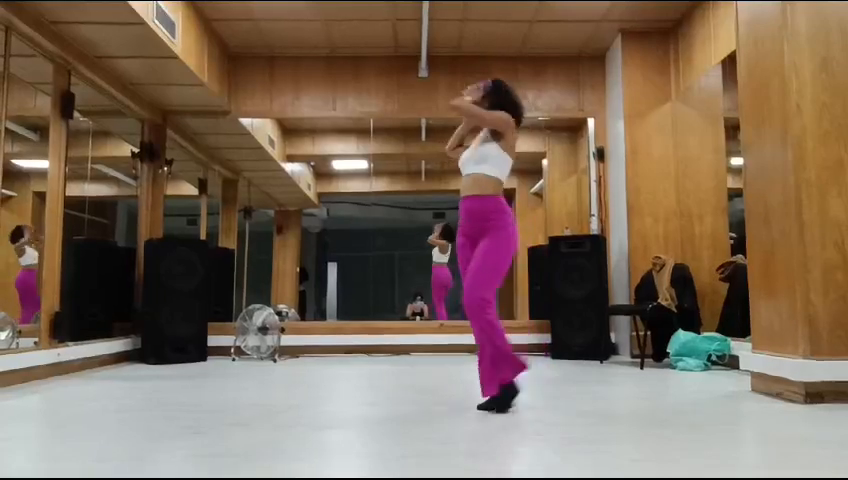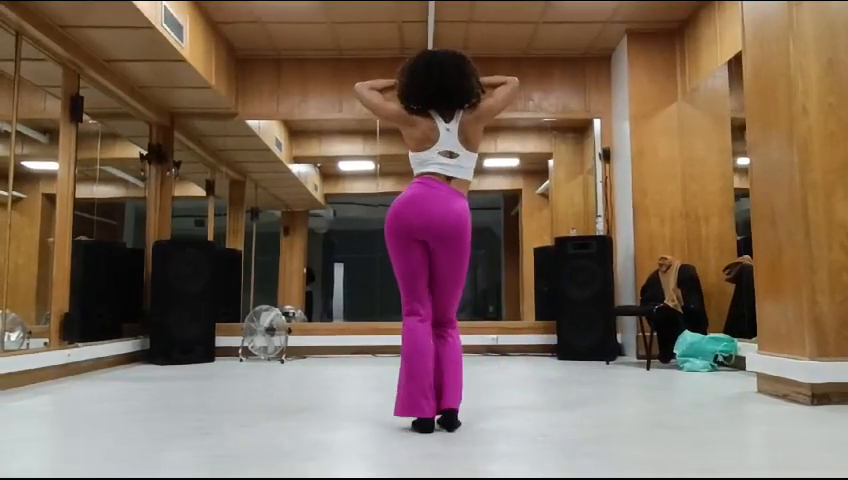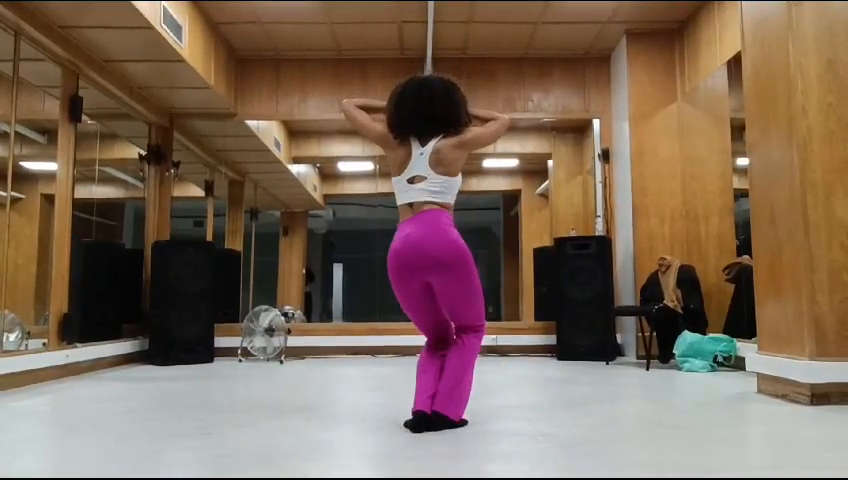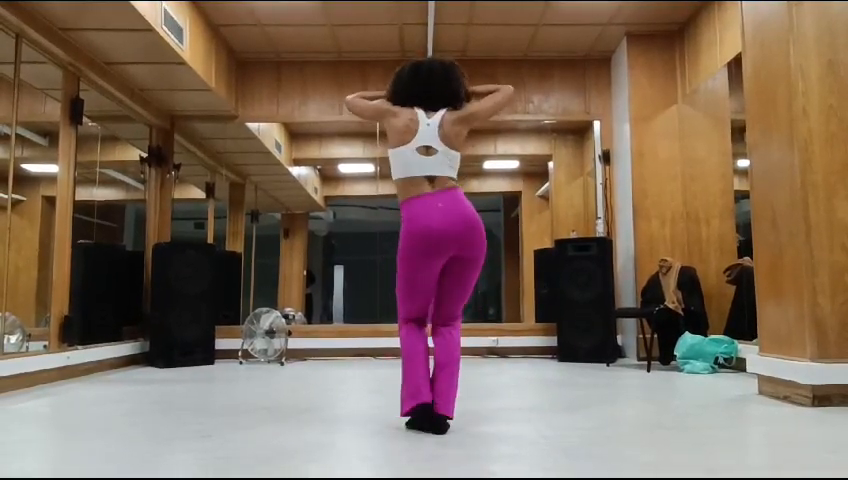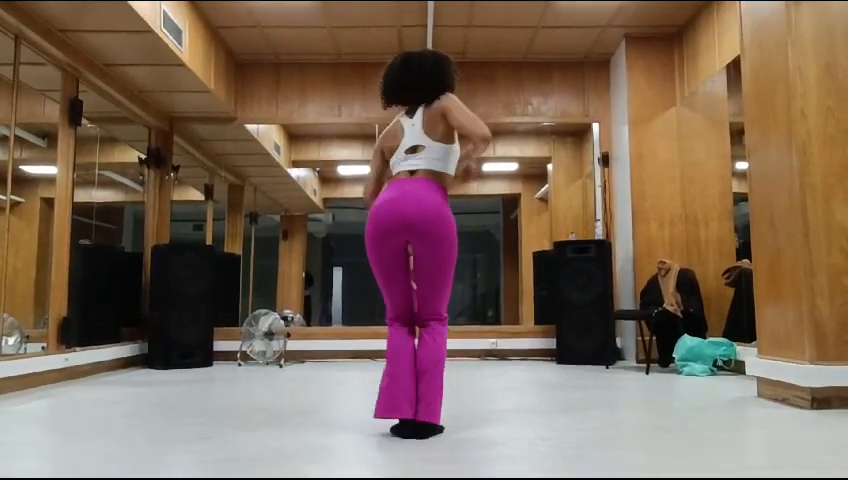
dt=1s
person 1, frame 1
left shoulder: (504, 123)
right shoulder: (478, 138)
left elbow: (459, 106)
right elbow: (450, 148)
left wrist: (470, 101)
right wrist: (467, 125)
left hip: (494, 224)
right hip: (467, 225)
left knee: (477, 302)
right knee: (478, 306)
left ankle: (508, 373)
right ankle: (496, 385)
person 1, frame 2
left shoulder: (411, 121)
right shoulder: (474, 118)
left elbow: (362, 88)
right elbow: (512, 83)
left wrist: (400, 82)
right wrist: (473, 82)
left hip: (410, 208)
right hip: (454, 217)
left knee: (416, 314)
right knee: (445, 319)
left ankle: (423, 411)
right ankle: (449, 408)
person 1, frame 3
left shoulder: (395, 146)
right shoulder: (456, 144)
left elbow: (348, 105)
right elbow: (503, 121)
left wrist: (390, 105)
right wrist: (464, 112)
left hip: (402, 248)
right hip: (440, 240)
left knee: (438, 338)
right knee: (471, 329)
left ankle: (423, 409)
right ankle: (446, 411)
person 1, frame 4
left shoulder: (395, 116)
right shoulder: (458, 119)
left elbow: (351, 100)
right elbow: (507, 91)
left wrist: (390, 96)
right wrist: (466, 91)
left hip: (421, 225)
right hip: (464, 219)
left knee: (411, 319)
right knee: (447, 321)
left ankle: (419, 401)
right ankle: (441, 412)
person 1, frame 5
left shoulder: (389, 133)
right shoulder: (443, 104)
left elbow: (371, 194)
right elbow: (481, 136)
right wrist: (468, 161)
left hip: (386, 213)
right hip: (428, 211)
left knee: (400, 319)
right knee: (432, 320)
left ankle: (402, 410)
right ankle: (426, 416)
